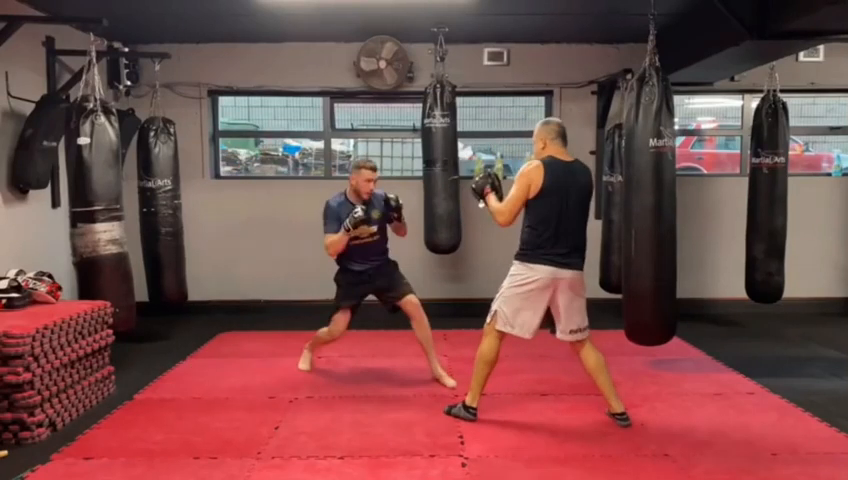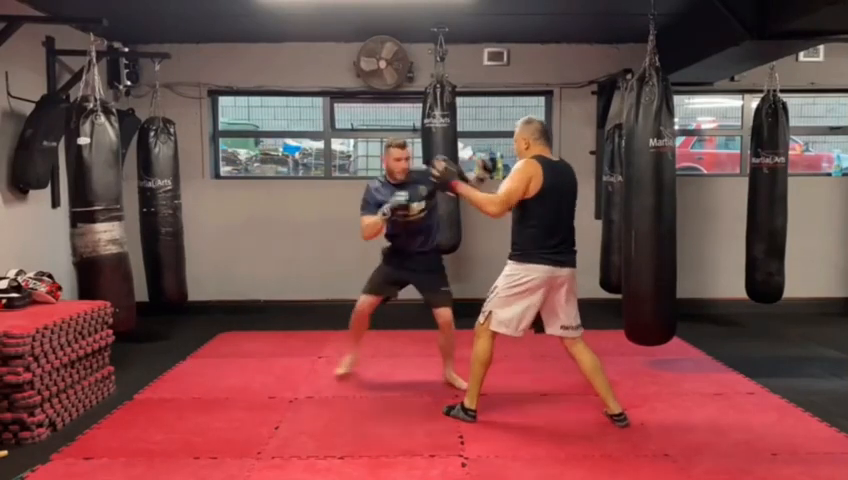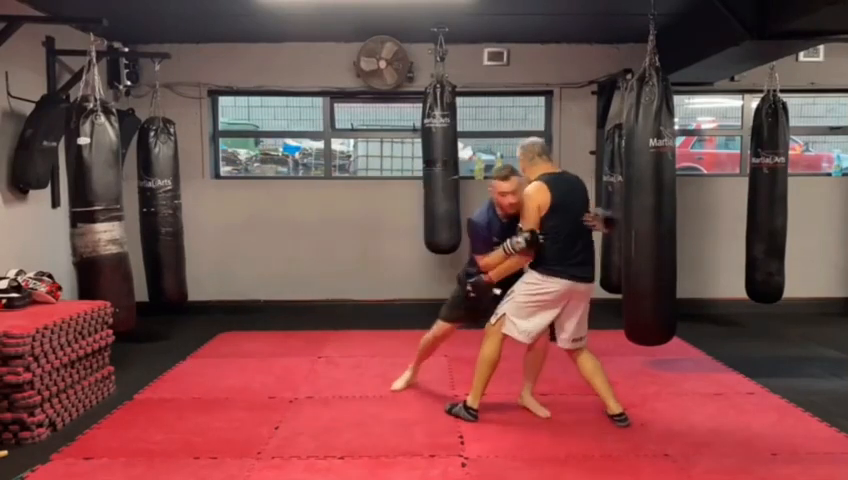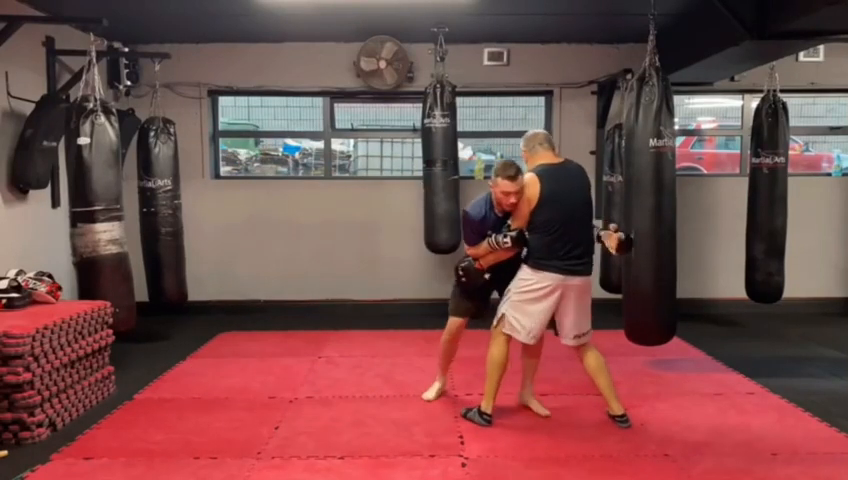
dt=0.5s
person 1, frame 1
left shoulder: (533, 170)
right shoulder: (585, 174)
left elbow: (504, 217)
left wrist: (488, 192)
left hip: (532, 267)
right hip: (570, 270)
left knee: (492, 331)
right knee: (581, 342)
left ankle: (470, 404)
right ankle: (618, 409)
person 1, frame 2
left shoulder: (529, 167)
right shoulder: (566, 170)
left elbow: (496, 207)
left wrist: (454, 183)
left hip: (527, 267)
right hip: (563, 268)
left knee: (486, 330)
right knee: (574, 341)
left ankle: (469, 406)
right ankle: (616, 409)
person 1, frame 3
left shoulder: (535, 191)
right shoulder: (577, 183)
left elbow: (527, 250)
left wrist: (488, 278)
left hip: (547, 279)
right hip: (581, 280)
left knee: (495, 331)
right knee: (577, 348)
left ankle: (472, 405)
right ankle: (616, 409)
person 1, frame 4
left shoulder: (532, 181)
right shoulder: (580, 173)
left hip: (540, 273)
right hip: (579, 274)
left knee: (501, 334)
right knee: (583, 344)
left ankle: (485, 410)
right ankle: (618, 411)
person 2, frame 1
left shoulder: (381, 199)
right shoulder: (334, 206)
left elbow: (401, 233)
right elbow: (331, 250)
left wrist: (397, 216)
right wrist: (349, 226)
left hip: (382, 269)
right hip: (352, 274)
left knee: (414, 306)
right knee: (336, 331)
left ankle: (436, 368)
right ankle: (309, 348)
person 2, frame 2
left shoulder: (423, 176)
right shoulder: (376, 190)
right elbow: (367, 234)
right wrist: (388, 212)
left hip: (428, 260)
right hip: (396, 260)
left knee: (445, 319)
right knee: (362, 307)
left ankle: (448, 370)
right ankle: (353, 354)
person 2, frame 3
right shoulder: (480, 221)
right elbow: (485, 264)
left hip: (512, 281)
right knee: (439, 332)
left ankle: (525, 394)
right ankle: (412, 372)
person 2, frame 4
right shoulder: (475, 212)
right elbow: (472, 251)
right wrist: (496, 243)
left hip: (512, 269)
right hip: (478, 269)
right knee: (454, 327)
left ankle: (527, 392)
right ankle: (440, 381)
